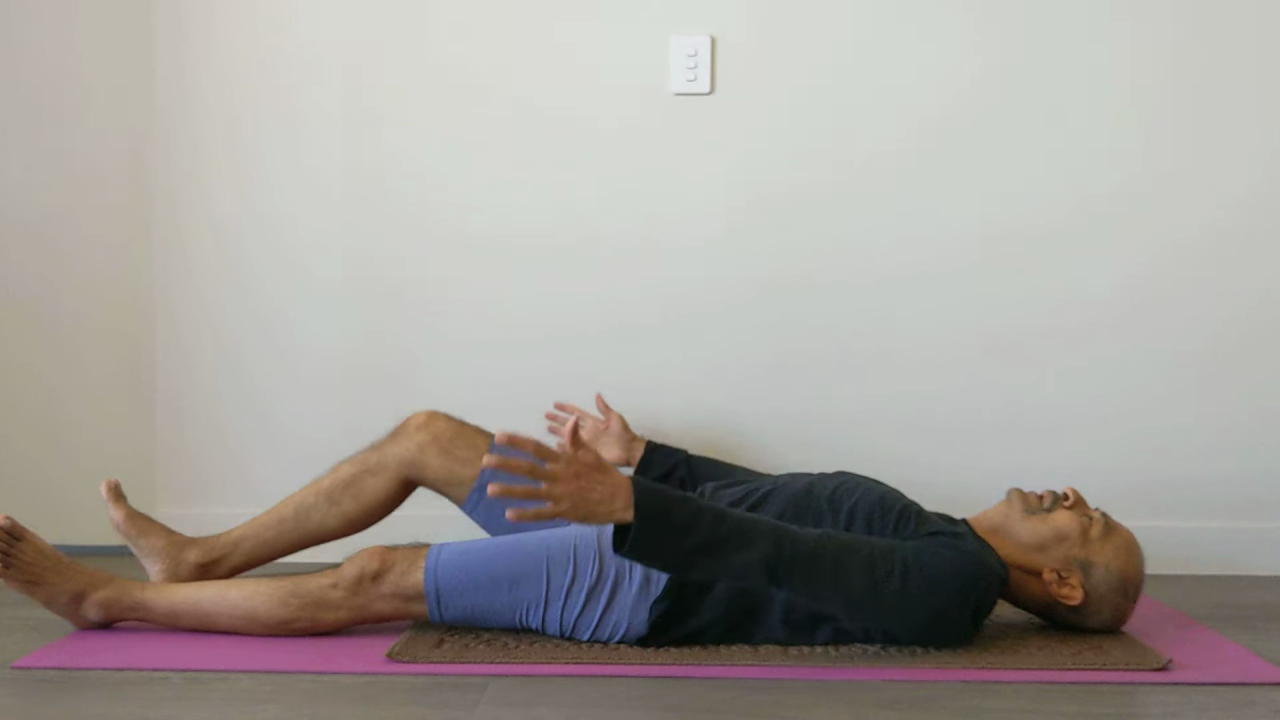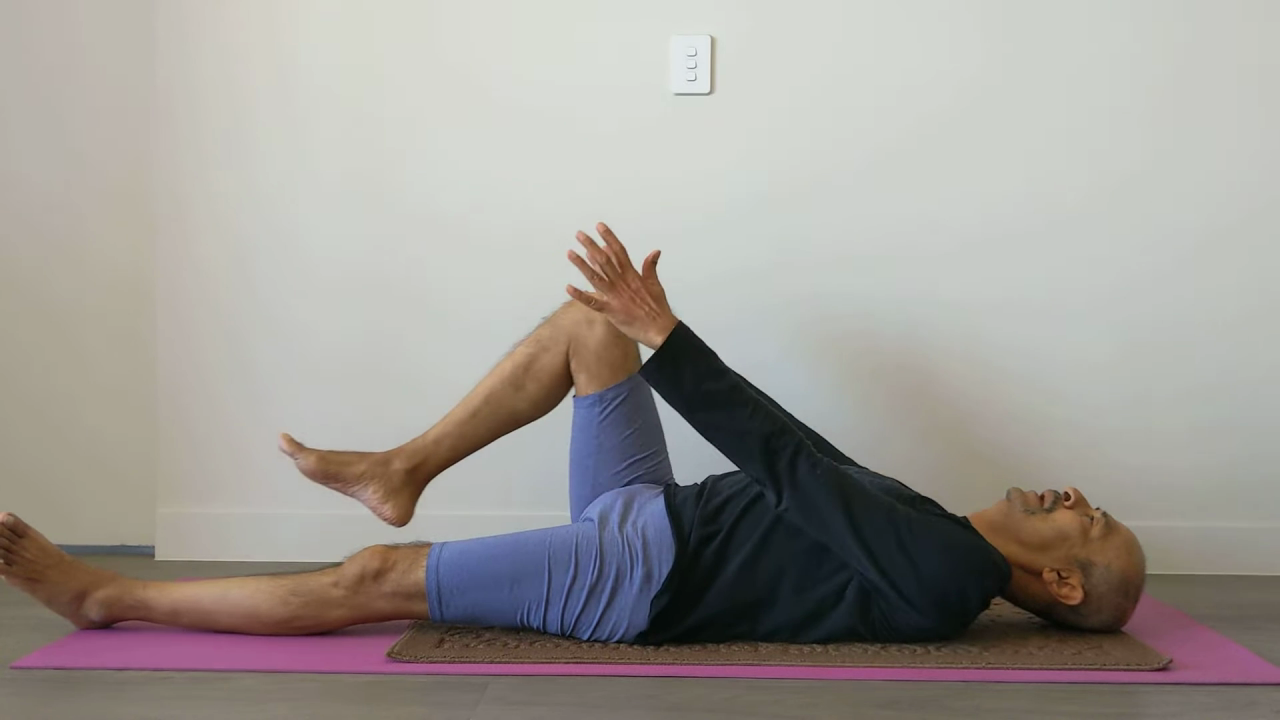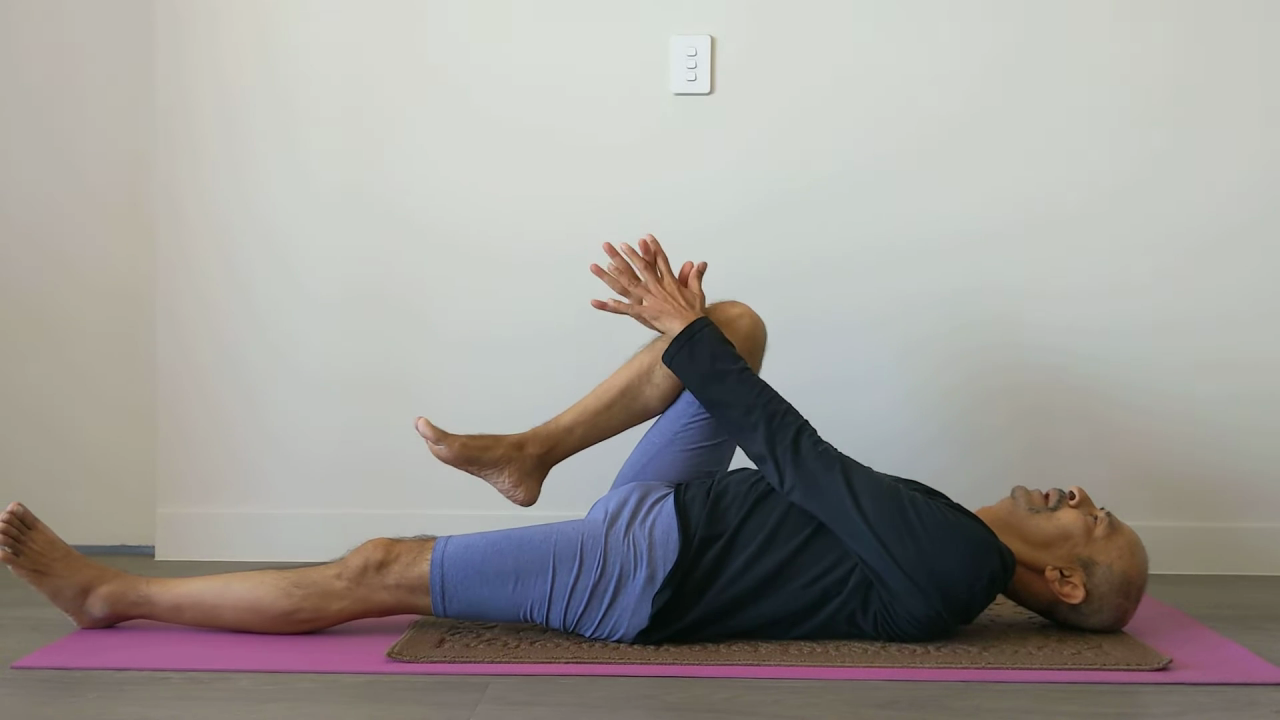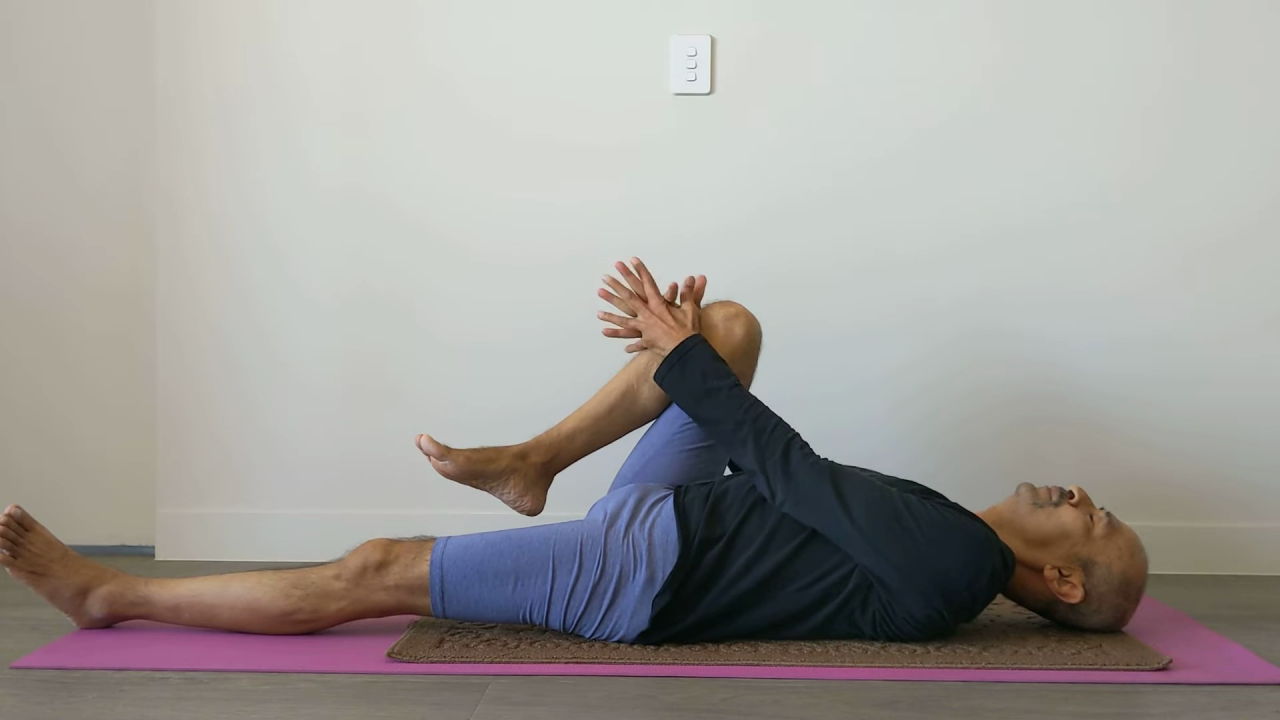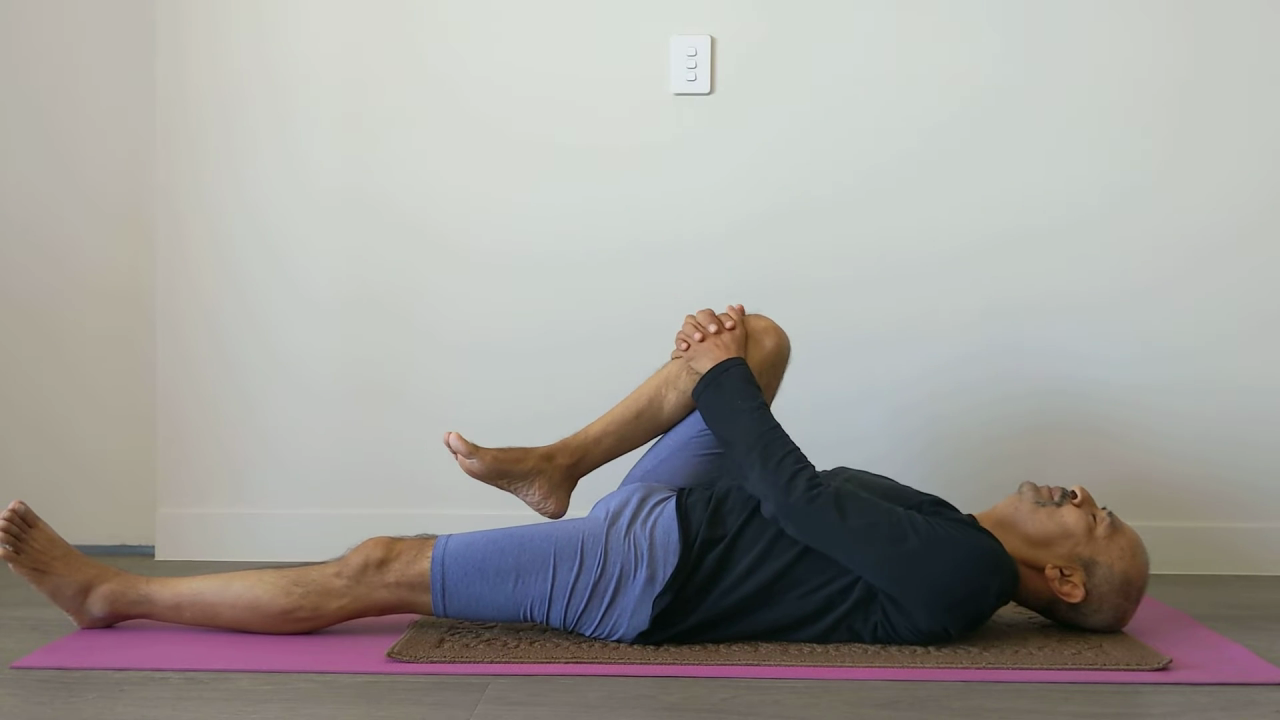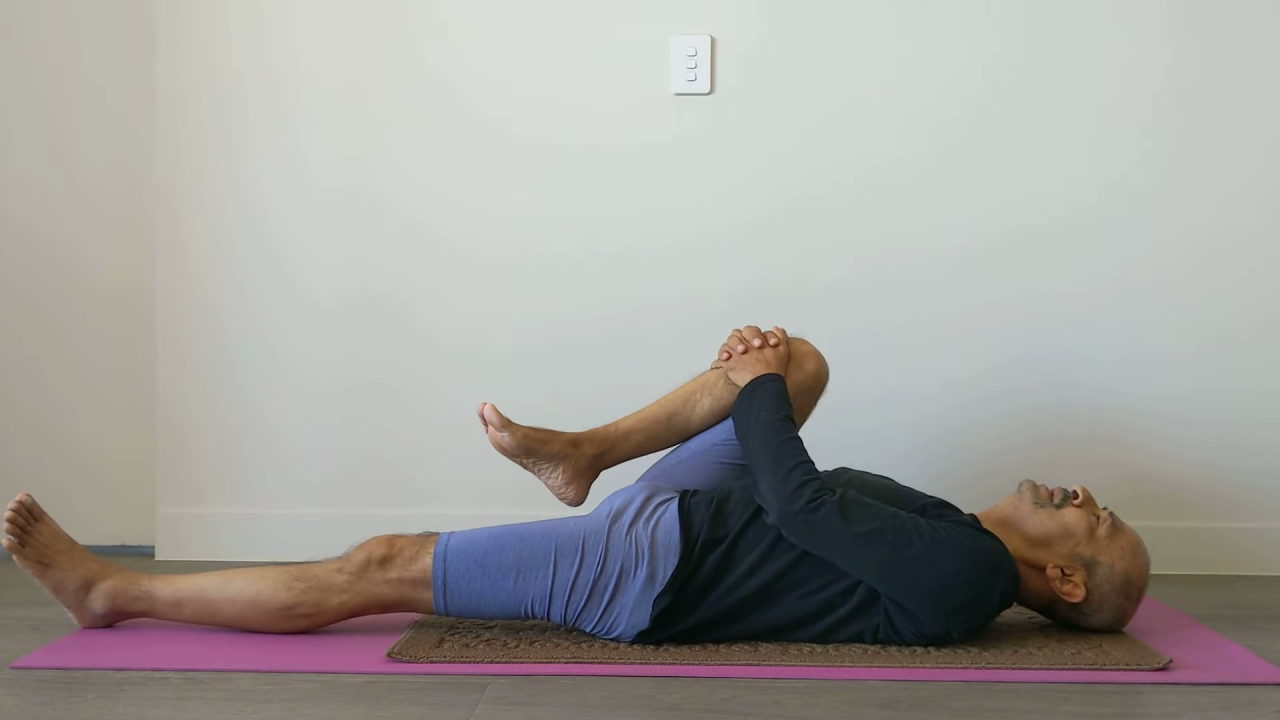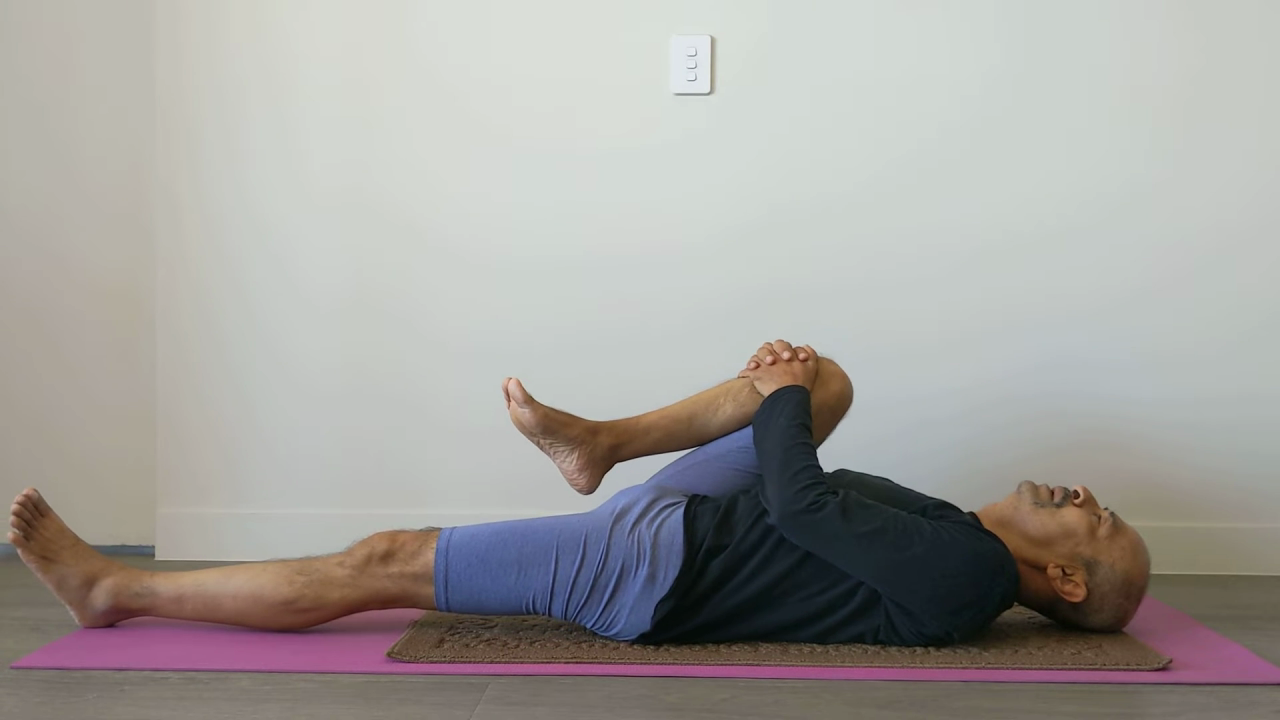
dt=0.5s
person 1, frame 1
left shoulder: (948, 589)
right shoulder: (932, 537)
left elbow: (785, 559)
left wrist: (617, 508)
right wrist: (641, 458)
left hip: (642, 585)
right hip: (647, 518)
left knee: (371, 581)
right knee: (420, 436)
left ankle: (107, 598)
right ankle: (190, 554)
person 1, frame 2
left shoulder: (942, 574)
right shoulder: (930, 535)
left elbow: (787, 465)
right elbow: (803, 475)
left wrist: (660, 339)
right wrist: (656, 332)
left hip: (634, 578)
right hip: (650, 521)
left knee: (368, 584)
right knee: (581, 326)
left ankle: (107, 598)
right ankle: (401, 474)
person 1, frame 3
left shoulder: (951, 564)
right shoulder: (941, 541)
left elbow: (797, 459)
right elbow: (812, 480)
left wrist: (684, 334)
right wrist: (696, 327)
left hip: (638, 574)
right hip: (661, 517)
left knee: (372, 573)
right knee: (739, 326)
left ankle: (109, 592)
right ankle: (529, 454)
person 1, frame 4
left shoulder: (951, 564)
right shoulder: (940, 543)
left elbow: (791, 475)
right elbow: (799, 494)
left wrist: (677, 353)
right wrist: (686, 346)
left hip: (639, 572)
right hip: (663, 520)
left knee: (372, 572)
right knee: (730, 327)
left ankle: (109, 593)
right ankle: (530, 463)
person 1, frame 5
left shoulder: (957, 572)
right shoulder: (949, 545)
left elbow: (794, 501)
right elbow: (811, 503)
left wrist: (714, 375)
right wrist: (727, 364)
left hip: (642, 573)
right hip: (667, 520)
left knee: (373, 572)
right knee: (758, 337)
left ankle: (112, 593)
right ankle: (555, 466)
person 1, frame 6
left shoulder: (960, 574)
right shoulder: (954, 547)
left elbow: (797, 506)
right elbow: (824, 506)
left wrist: (753, 387)
right wrist: (768, 376)
left hip: (645, 572)
right hip: (673, 522)
left knee: (375, 569)
right knee: (797, 360)
left ankle: (110, 590)
right ankle: (579, 454)
person 1, frame 7
left shoulder: (961, 573)
right shoulder: (959, 541)
left elbow: (800, 508)
left wrist: (781, 401)
right wrist: (792, 391)
left hip: (645, 569)
right hip: (676, 521)
left knee: (378, 564)
right knee: (825, 382)
left ankle: (116, 587)
right ankle: (597, 442)
